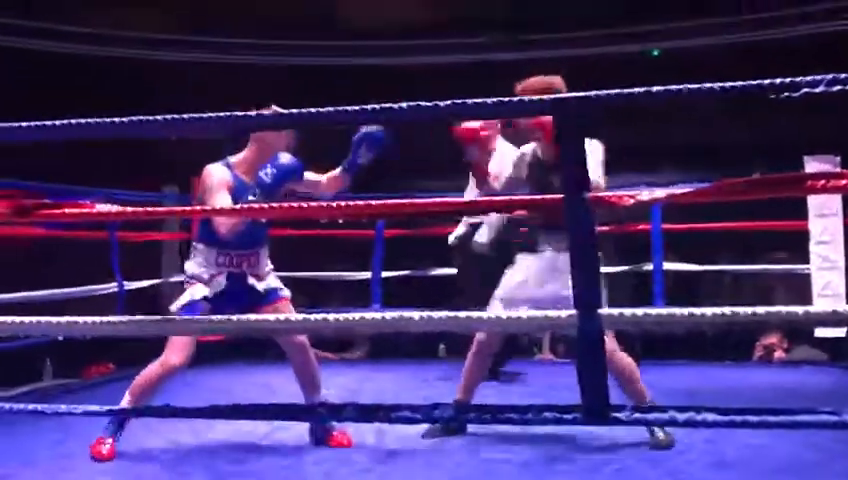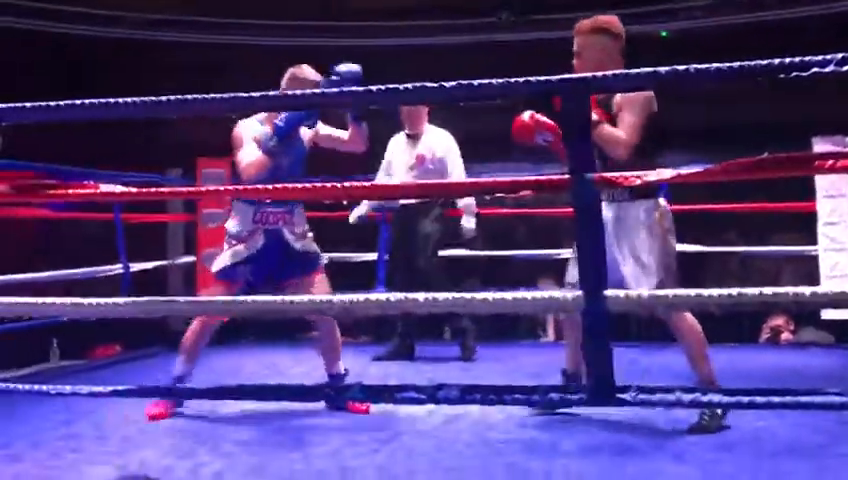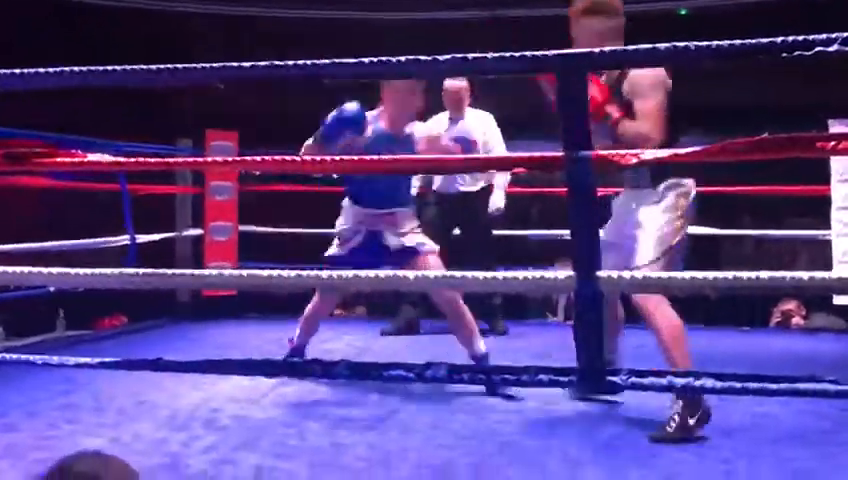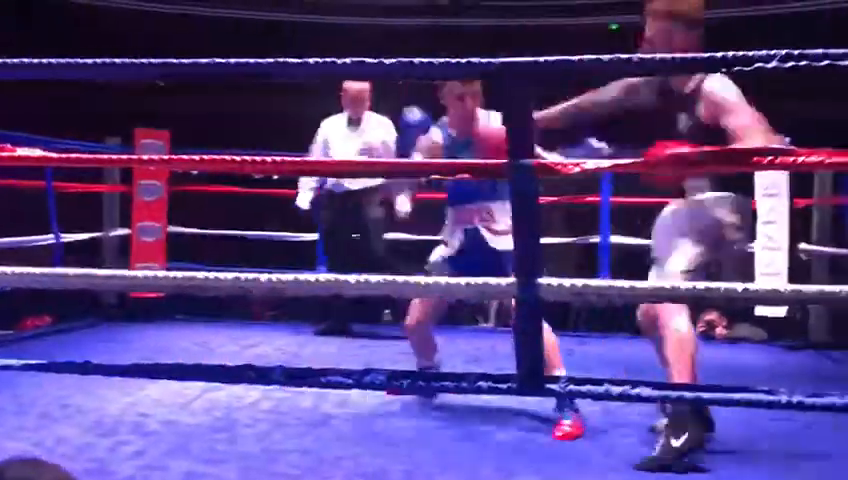
dt=0.7s
person 1, frame 1
left shoulder: (587, 147)
right shoulder: (527, 156)
left elbow: (595, 194)
left hip: (575, 261)
right hip: (533, 261)
left knee: (603, 347)
right knee: (486, 338)
right ankle: (458, 414)
person 1, frame 2
left shoulder: (635, 92)
right shoulder: (598, 98)
left elbow: (620, 149)
left wrist: (587, 115)
right wrist: (554, 137)
left hip: (639, 211)
right hip: (606, 211)
left knee: (666, 306)
right ankle: (572, 382)
person 1, frame 3
left shoulder: (645, 74)
right shoulder: (600, 77)
left elbow: (651, 141)
right elbow: (590, 131)
left wrist: (605, 110)
right wrist: (558, 91)
left hip: (661, 192)
right hip: (632, 194)
left knee: (645, 293)
left ankle: (692, 403)
right ankle: (604, 370)
person 1, frame 4
left shoulder: (715, 90)
right shoulder: (653, 86)
left elbow: (762, 146)
right elbow: (595, 103)
right wrist: (535, 120)
left hip: (713, 206)
right hip: (687, 207)
left knee: (668, 302)
right knee: (651, 314)
left ankle: (684, 422)
right ankle: (691, 410)
person 2, frame 1
left shoulder: (278, 173)
right shoulder: (216, 174)
left elbow: (326, 188)
right elbow: (226, 227)
left wrist: (356, 159)
right wrist: (262, 191)
left hip: (256, 274)
right hip: (211, 276)
left knee: (299, 344)
right knee: (173, 361)
left ankle: (320, 422)
right ankle: (115, 424)
person 2, frame 2
left shoulder: (308, 129)
right shoulder: (248, 129)
left elbow: (357, 145)
right elbow: (250, 174)
left wrist: (355, 111)
right wrist: (280, 137)
left hip: (291, 233)
right hip: (249, 235)
left knee: (324, 312)
right knee: (210, 315)
left ankle: (339, 390)
right ankle: (174, 389)
person 2, frame 3
left shoulder: (422, 136)
right shoulder: (356, 126)
right elbow: (309, 156)
right wrist: (325, 134)
left hip: (402, 228)
right hip: (356, 228)
left knee: (447, 296)
right knee: (324, 302)
left ankle: (484, 367)
right ankle: (295, 354)
person 2, frame 4
left shoulder: (499, 125)
right shoulder: (434, 140)
left hip: (501, 231)
right hip: (460, 236)
right knee: (415, 322)
left ankle: (568, 404)
right ankle: (430, 376)
person 3, frame 1
left shoulder: (508, 155)
right shoulder: (479, 158)
left wrist: (487, 231)
right wrist: (461, 229)
left hip: (495, 233)
right hip: (476, 231)
left knee: (485, 296)
right knee: (472, 294)
left ankle: (492, 362)
person 3, frame 2
left shoulder: (440, 139)
right shoulder: (396, 142)
left elbow: (457, 178)
right elbow: (383, 179)
left wrist: (468, 214)
right wrist: (363, 207)
left hip: (427, 211)
right hip: (402, 213)
left knee: (427, 273)
right knee: (402, 279)
left ankle: (463, 330)
right ankle: (404, 342)
person 3, frame 3
left shoulder: (483, 121)
right shoulder: (434, 124)
left wrist: (498, 191)
right wrist: (410, 190)
left hip: (475, 198)
right hip: (442, 198)
left knee: (480, 258)
left ankle: (492, 317)
right ankle: (409, 317)
person 3, frame 4
left shoulder: (381, 125)
right shoulder: (329, 126)
right elbow: (315, 162)
left wrist: (403, 197)
right wrist: (306, 191)
left hip: (370, 196)
right hip: (336, 198)
left knee: (376, 255)
right knee: (338, 259)
right ankle: (338, 318)
